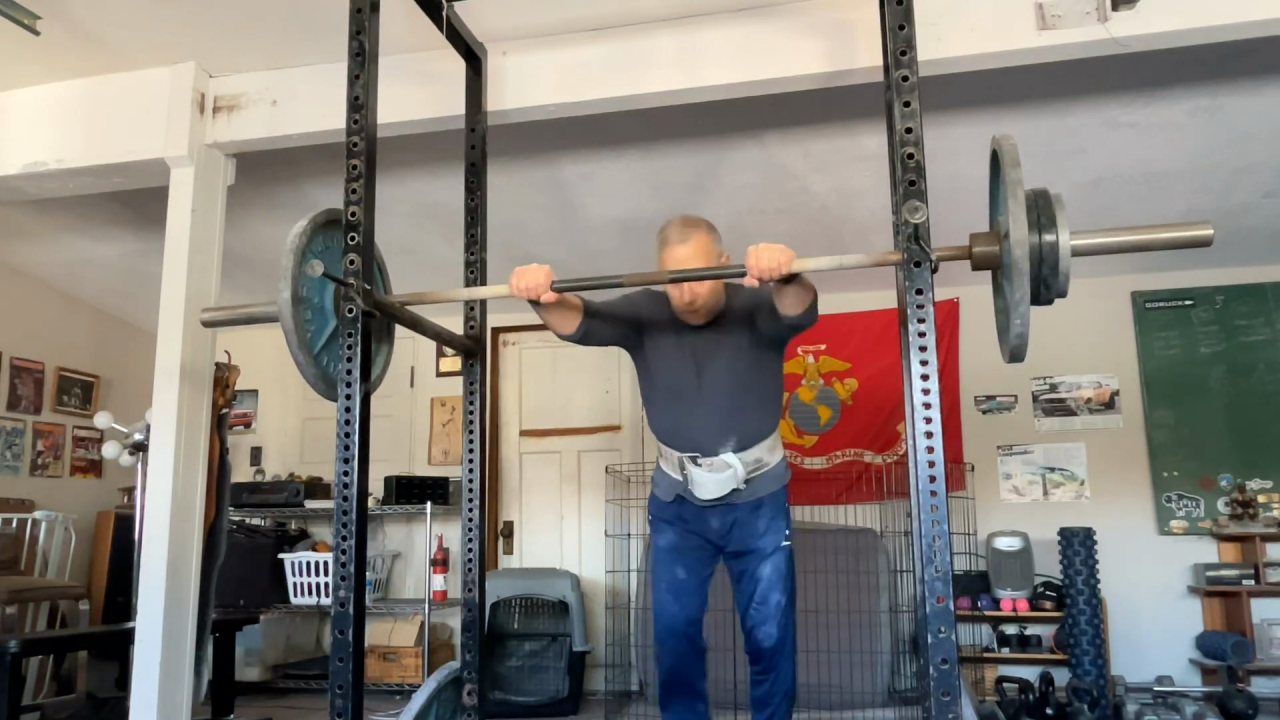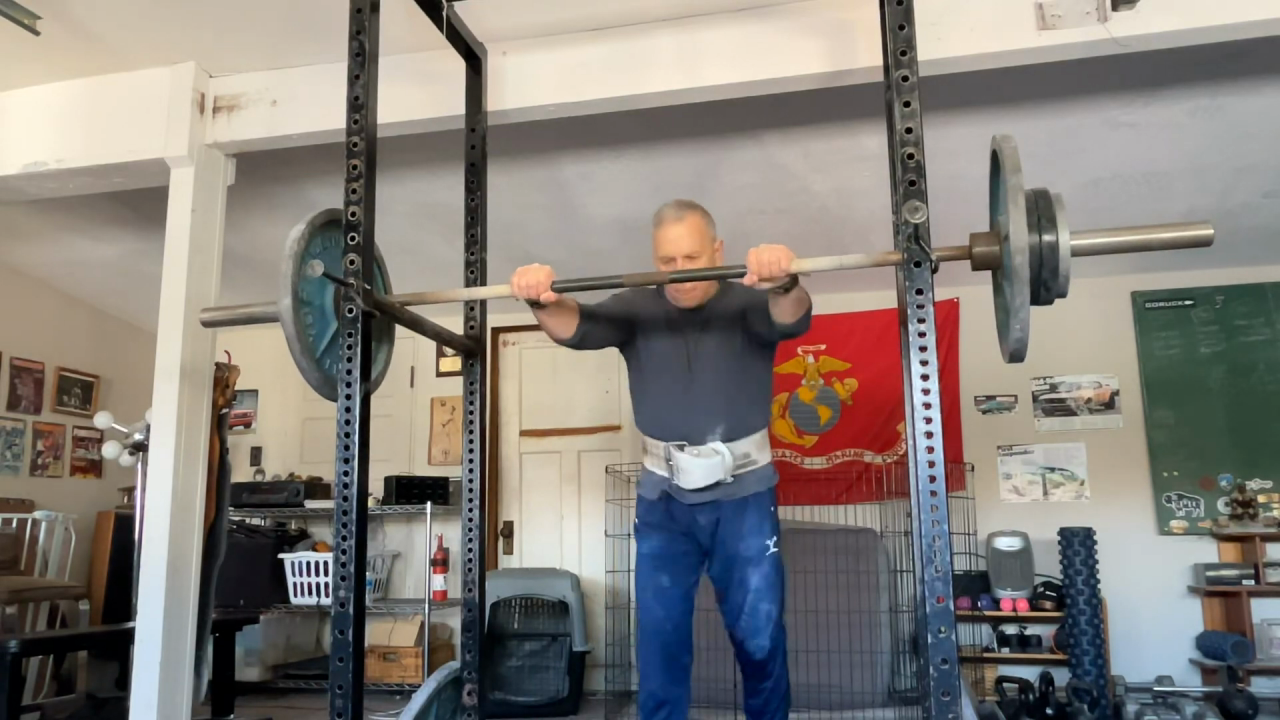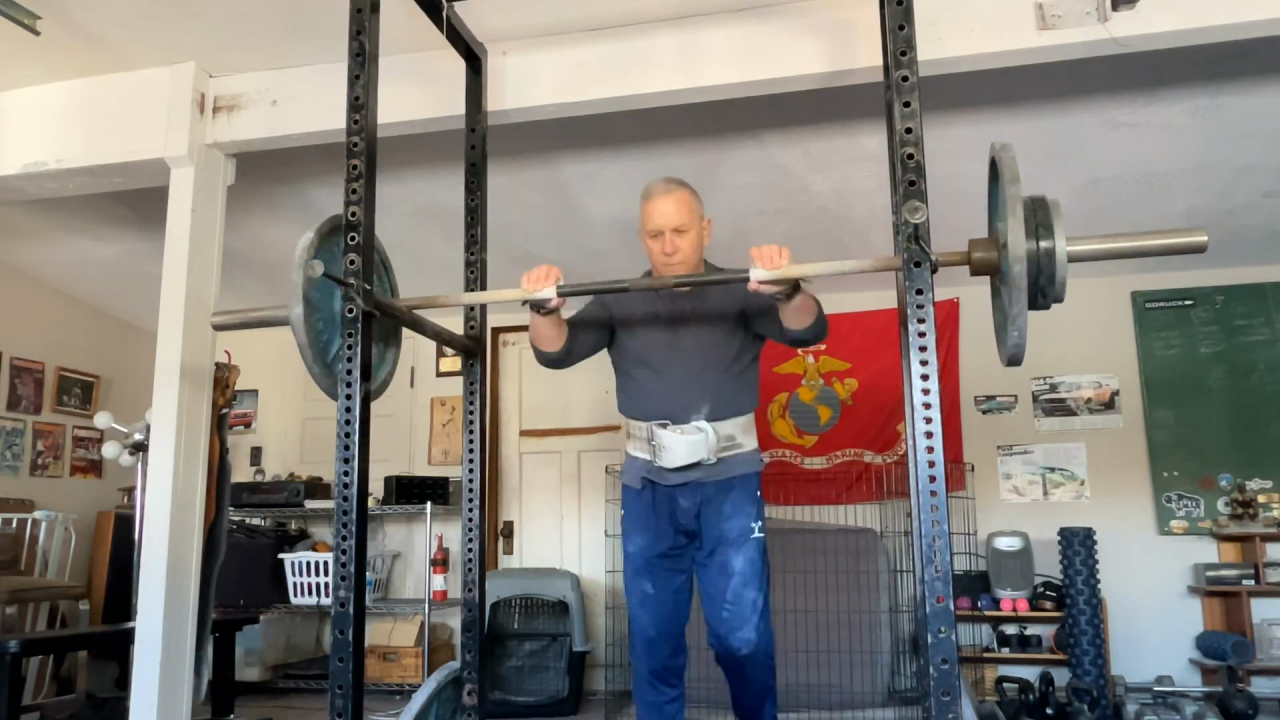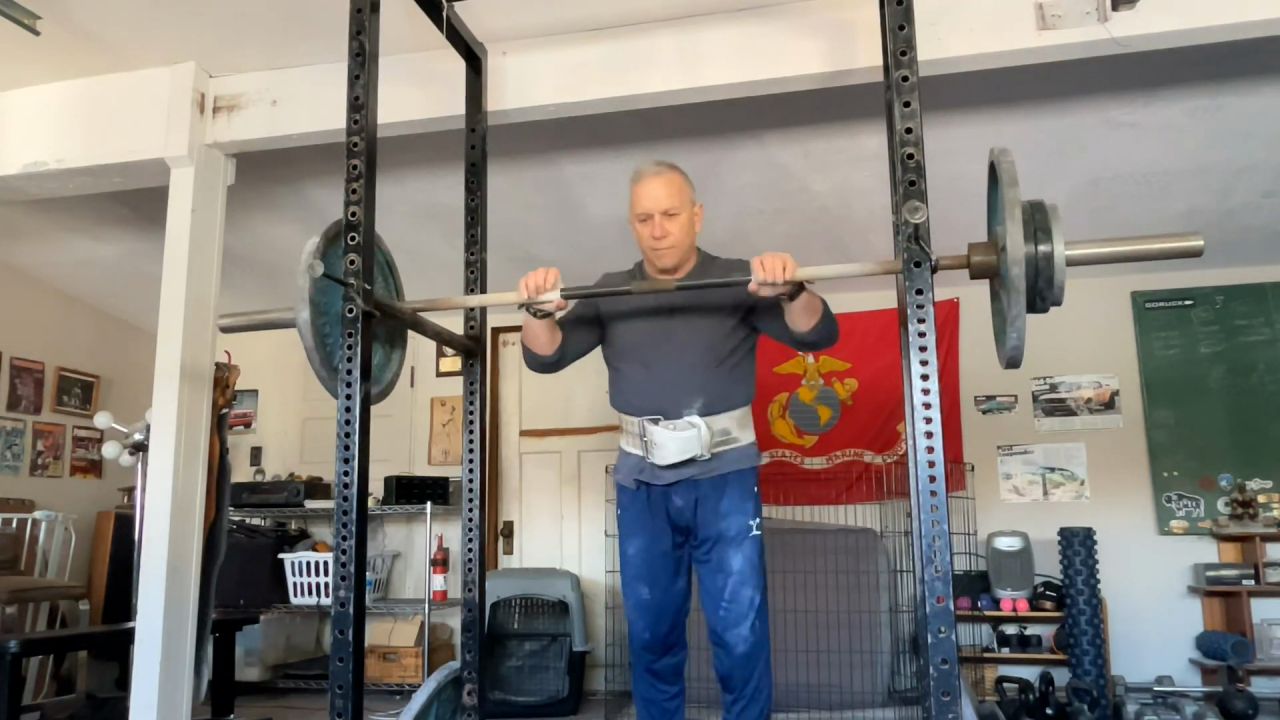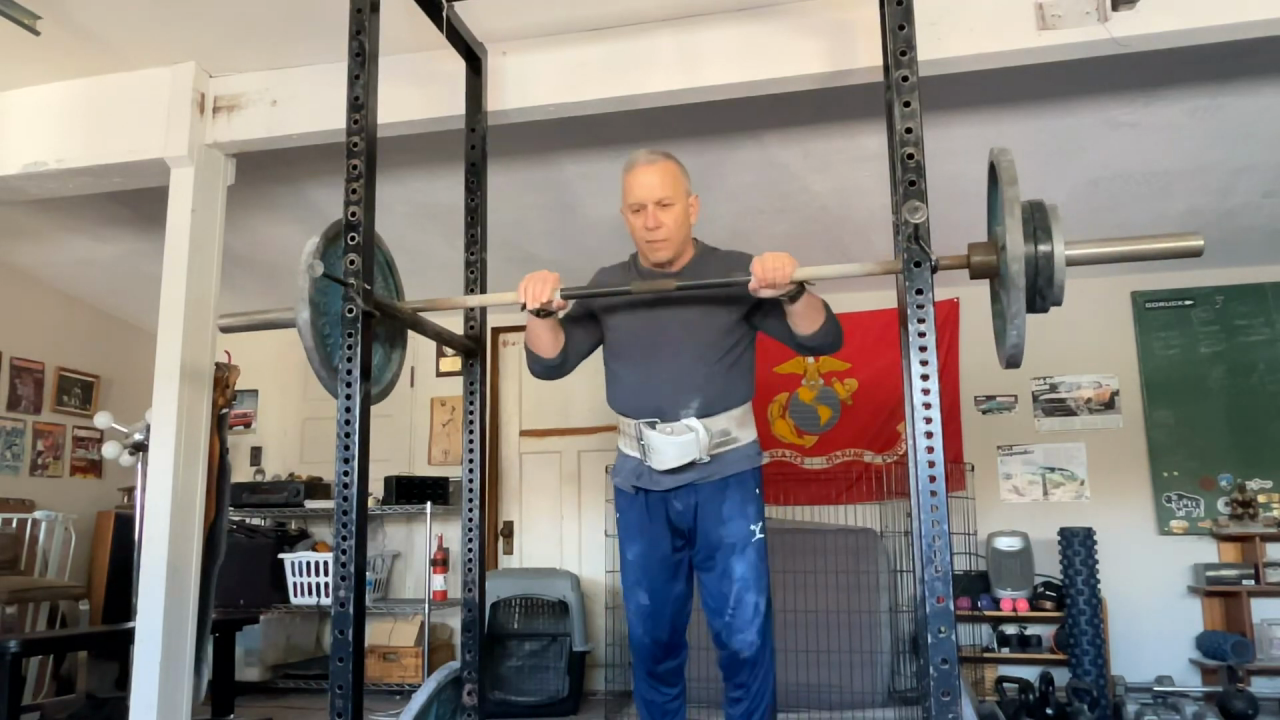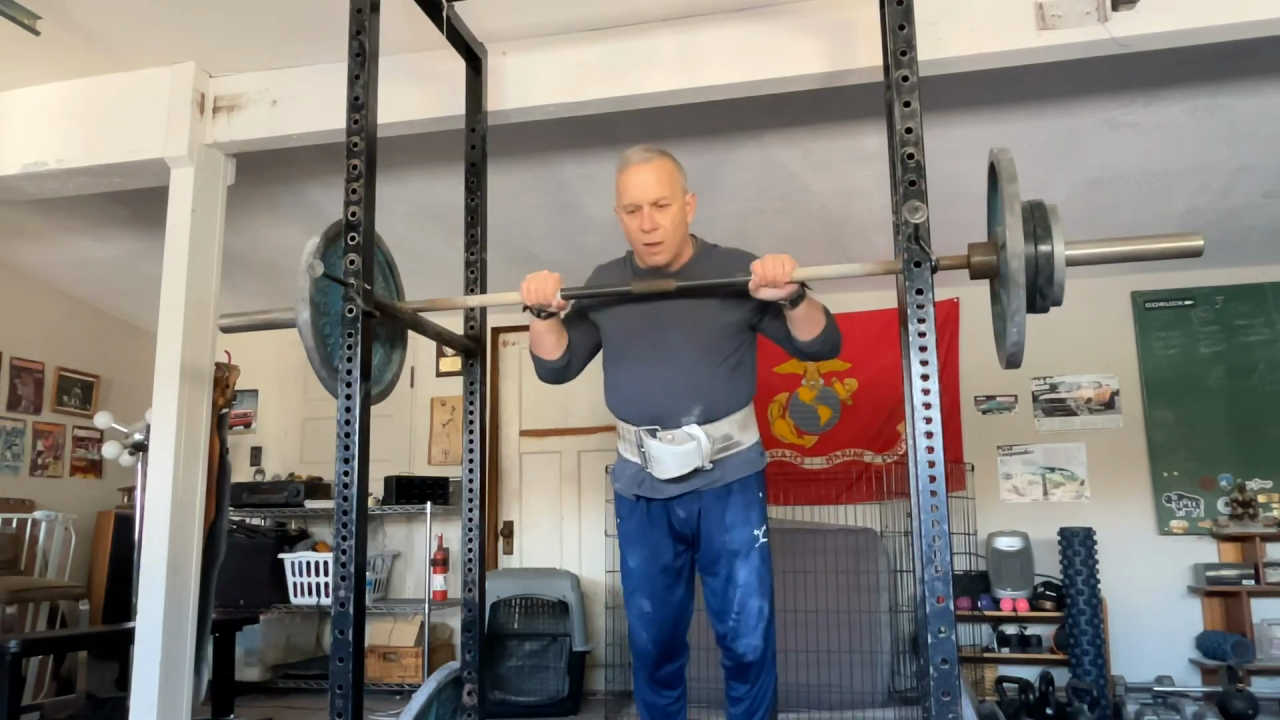
dt=0.2s
person 1, frame 1
left shoulder: (757, 307)
right shoulder: (643, 313)
left elbow: (799, 312)
right elbow: (580, 322)
left wrist: (784, 278)
right wrist: (544, 299)
left hip: (756, 497)
right hip: (677, 501)
left knee: (768, 632)
right knee: (674, 630)
person 1, frame 2
left shoulder: (747, 303)
right shoulder: (636, 309)
left elbow: (793, 320)
right elbow: (574, 329)
left wrist: (780, 284)
right wrist: (546, 302)
left hip: (743, 495)
right hip: (664, 501)
left knee: (758, 637)
right knee: (660, 638)
person 1, frame 3
left shoulder: (740, 294)
right shoulder: (620, 302)
left elbow: (809, 330)
right elbow: (555, 352)
left wrist: (785, 288)
right wrist: (542, 307)
left hip: (727, 479)
right hip: (648, 486)
left knee: (740, 633)
right knee: (653, 635)
person 1, frame 4
left shoulder: (738, 281)
right shoulder: (610, 294)
left elbow: (820, 334)
right elbow: (544, 357)
left wrist: (791, 290)
right wrist: (539, 310)
left hip: (723, 474)
right hip: (642, 480)
left knee: (738, 632)
right knee: (651, 634)
person 1, frame 5
left shoulder: (737, 273)
right shoulder: (608, 287)
left elbow: (823, 339)
right elbow: (549, 363)
left wrist: (791, 292)
right wrist: (540, 311)
left hip: (725, 474)
right hip: (641, 483)
left knee: (742, 634)
right knee: (651, 636)
person 1, frame 6
left shoulder: (736, 272)
right shoulder: (605, 283)
left elbow: (822, 345)
right elbow: (556, 367)
left wrist: (791, 296)
right wrist: (544, 312)
left hip: (728, 479)
right hip: (641, 485)
left knee: (746, 636)
right knee: (653, 639)
